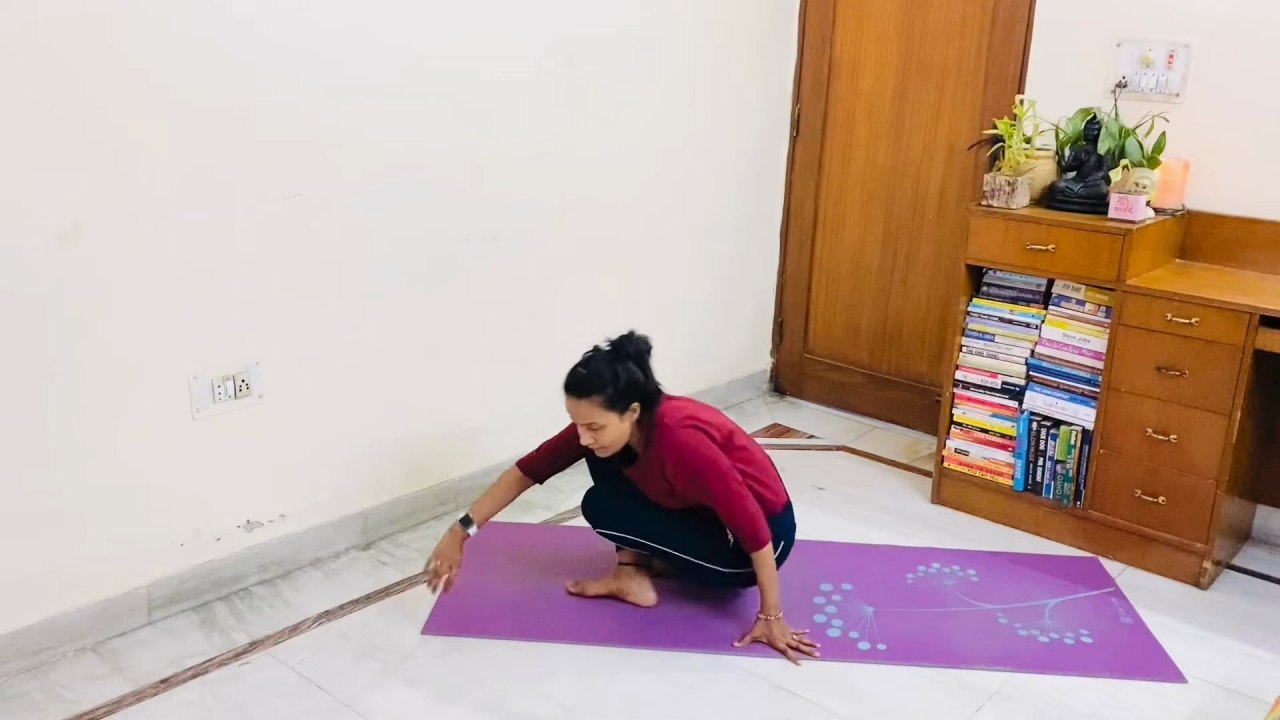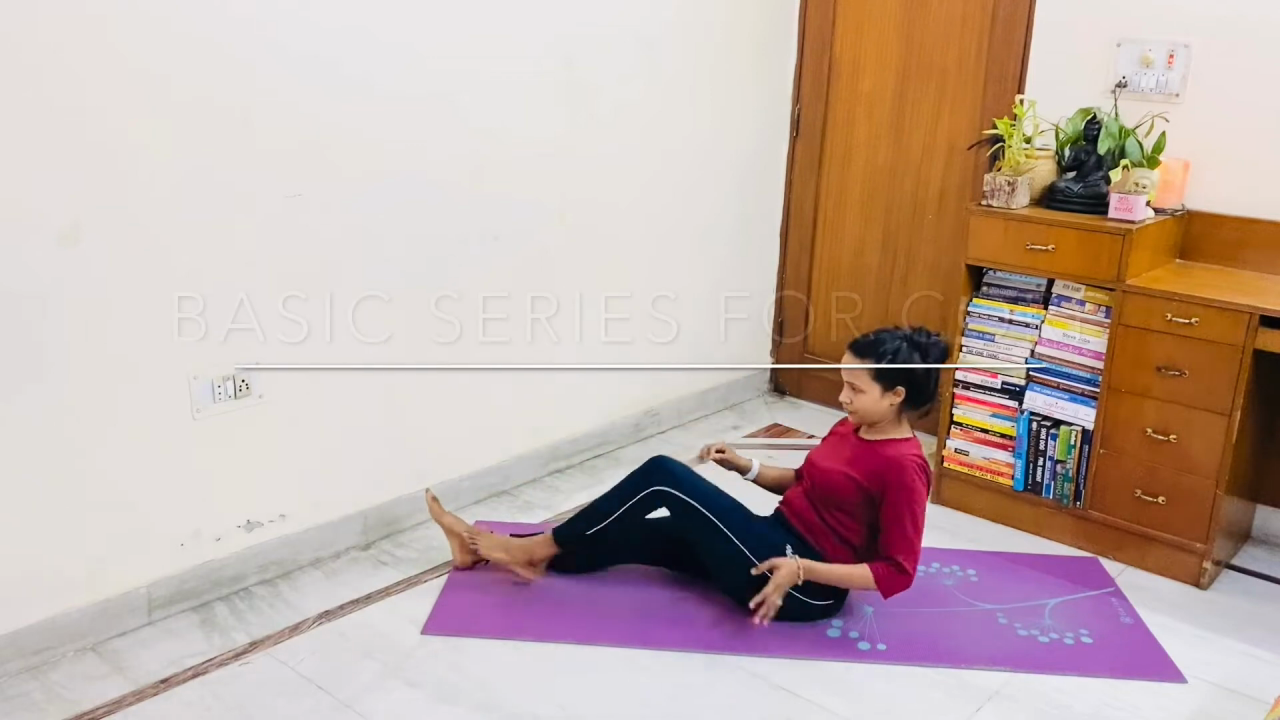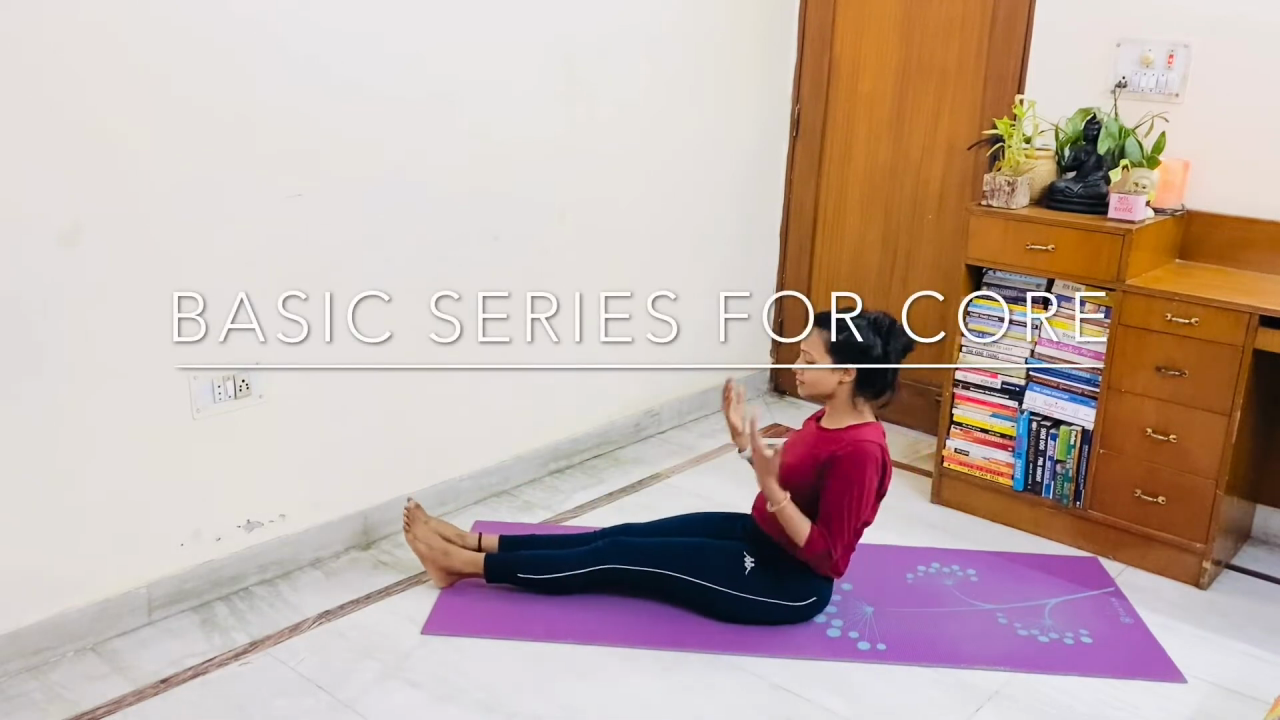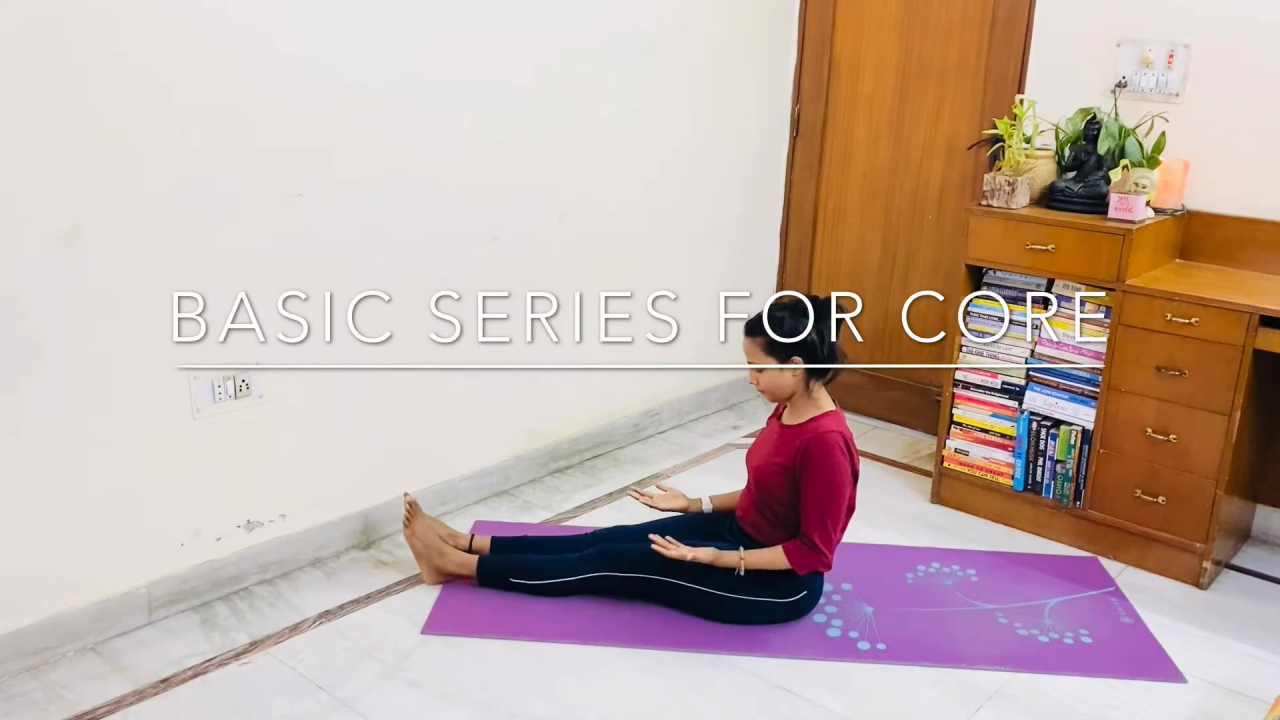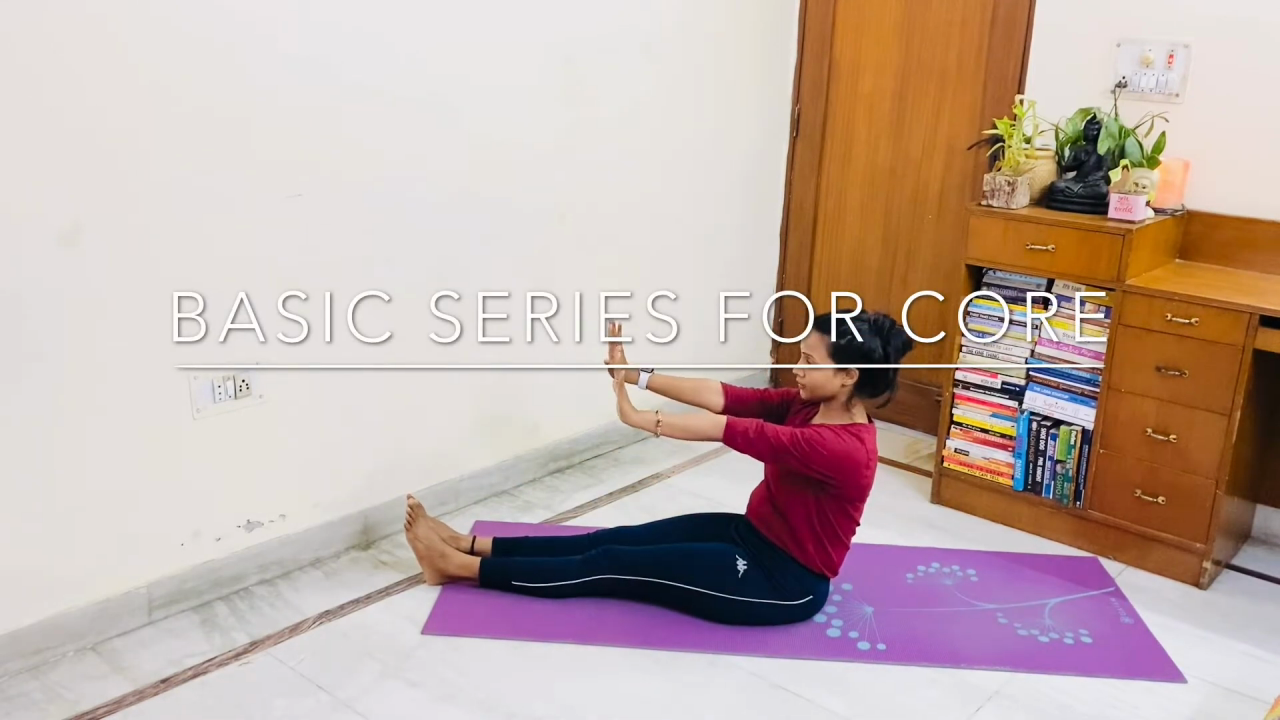
dt=1s
person 1, frame 1
left shoulder: (680, 439)
right shoulder: (613, 425)
left elbow: (753, 524)
right elbow: (527, 470)
left wrist: (771, 617)
right wrist: (461, 531)
left hip: (764, 528)
right hip: (713, 506)
left knee: (600, 505)
right ankle: (634, 568)
person 1, frame 2
left shoulder: (902, 467)
right shoulder: (852, 427)
left elbow: (896, 573)
left wrist: (803, 571)
right wrist: (744, 465)
left hip: (809, 584)
right hip: (777, 541)
left knee: (663, 477)
right knee: (626, 535)
left ankle: (538, 550)
right ankle: (484, 544)
person 1, frame 3
left shoulder: (860, 450)
right shoulder: (830, 419)
left elbow: (822, 549)
left wrist: (773, 486)
right wrist: (745, 441)
left hip: (789, 585)
right hip: (759, 539)
left knee: (620, 557)
right knee: (620, 536)
left ankle: (466, 565)
right ankle: (476, 543)
person 1, frame 4
left shoulder: (825, 441)
right shoulder: (791, 410)
left elbow: (813, 551)
left wrist: (719, 558)
right wrist: (695, 504)
left hip: (780, 586)
right hip: (747, 534)
left knee: (613, 563)
right knee: (610, 541)
left ankle: (457, 564)
right ankle: (466, 544)
person 1, frame 5
left shoulder: (844, 449)
right shoulder: (813, 405)
left elbow: (733, 430)
right elbow: (726, 397)
left wrist: (639, 418)
right wrist: (637, 376)
left hip: (785, 583)
right hip: (756, 536)
left knee: (614, 565)
right knee: (616, 540)
left ankle: (460, 566)
right ankle: (469, 545)
